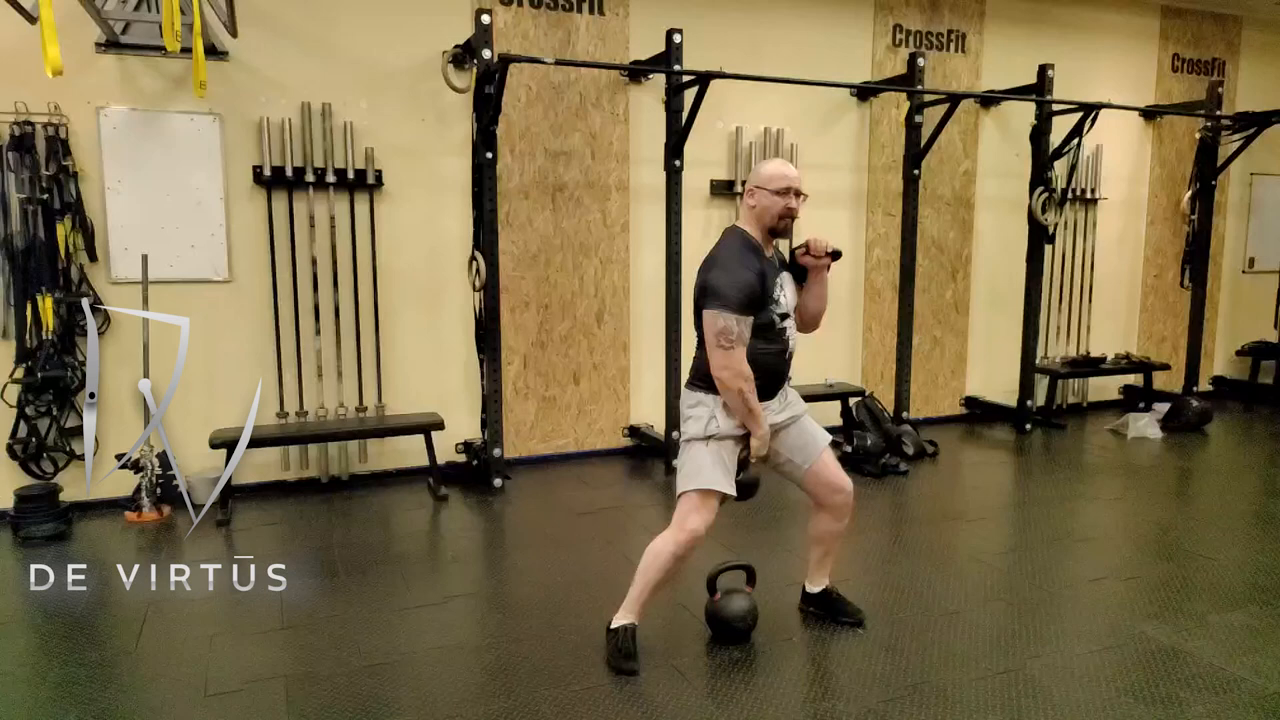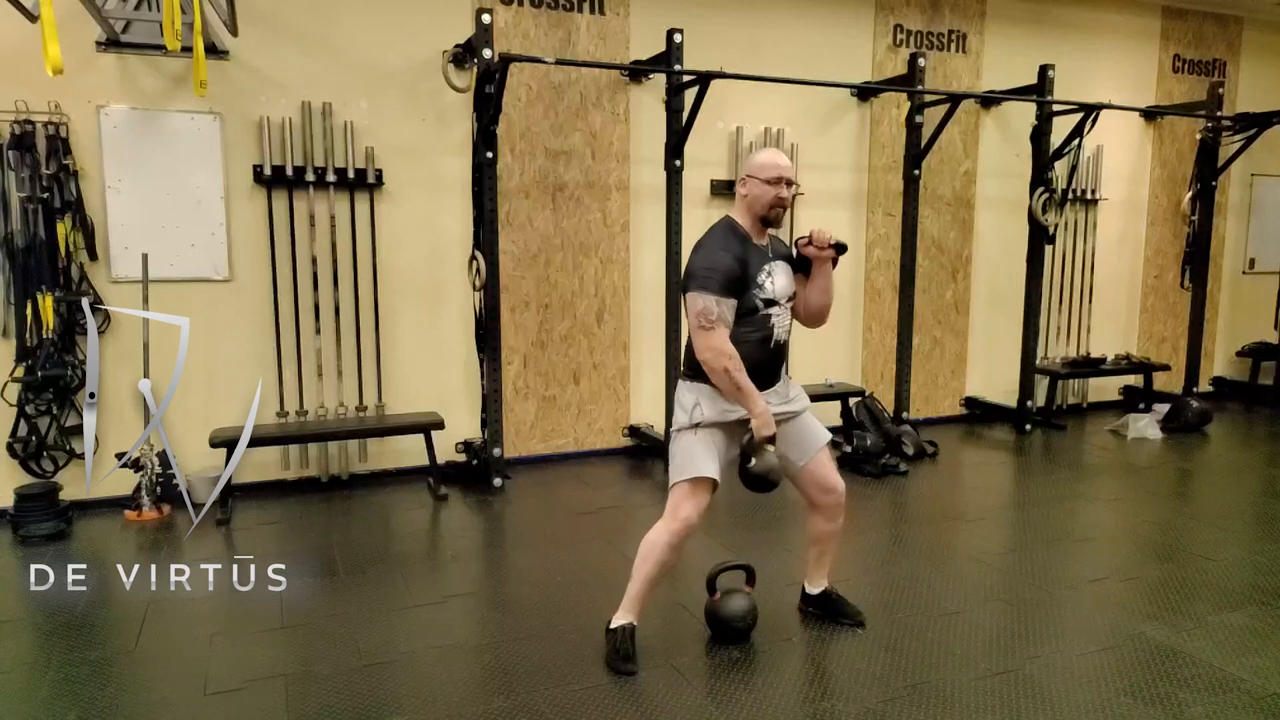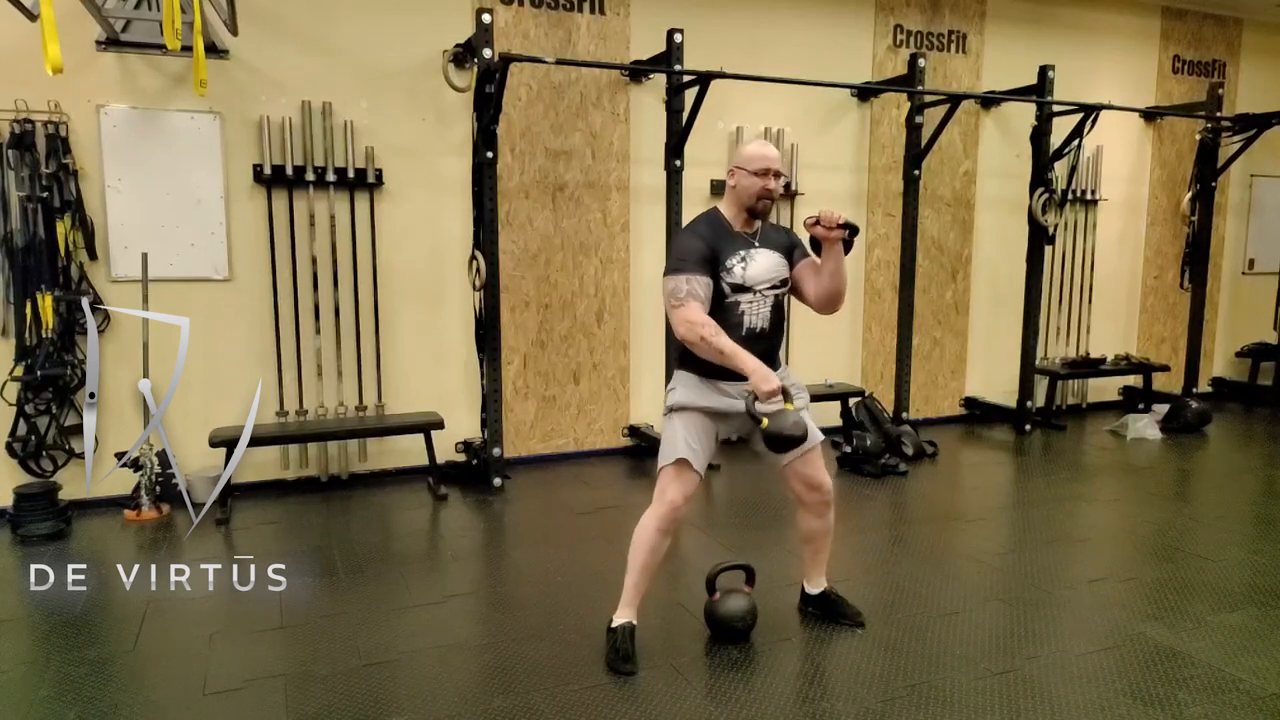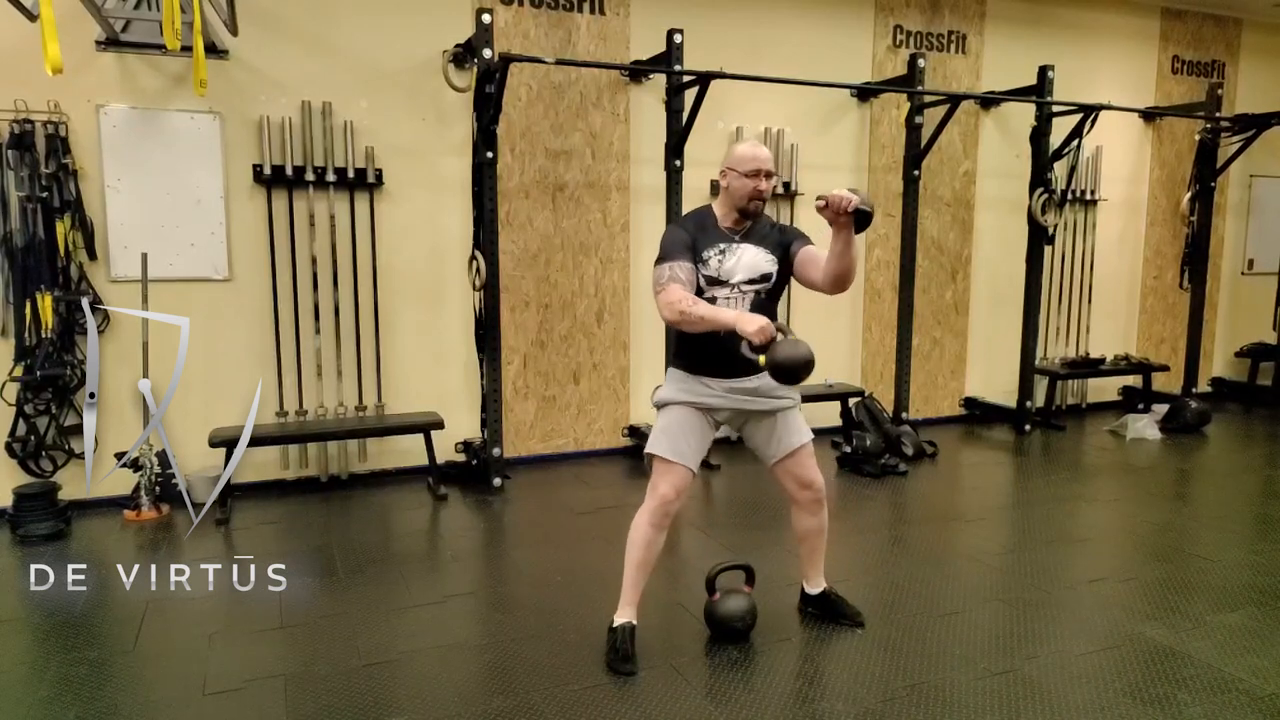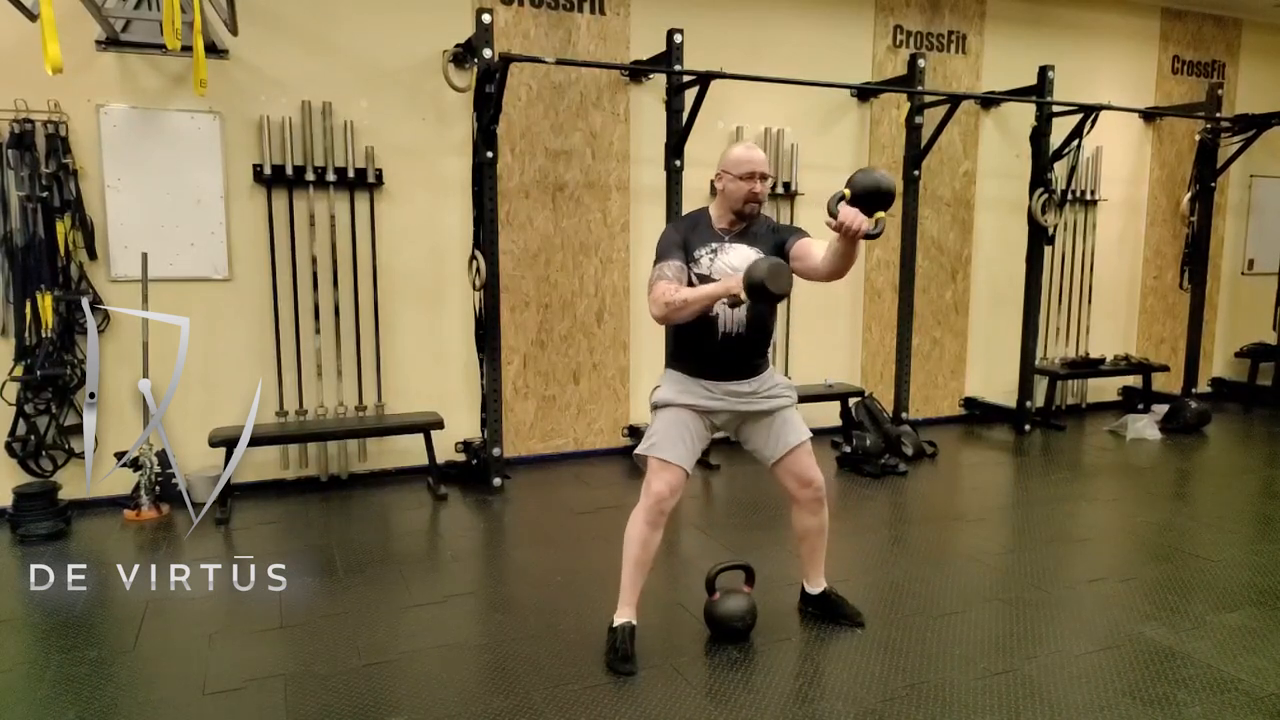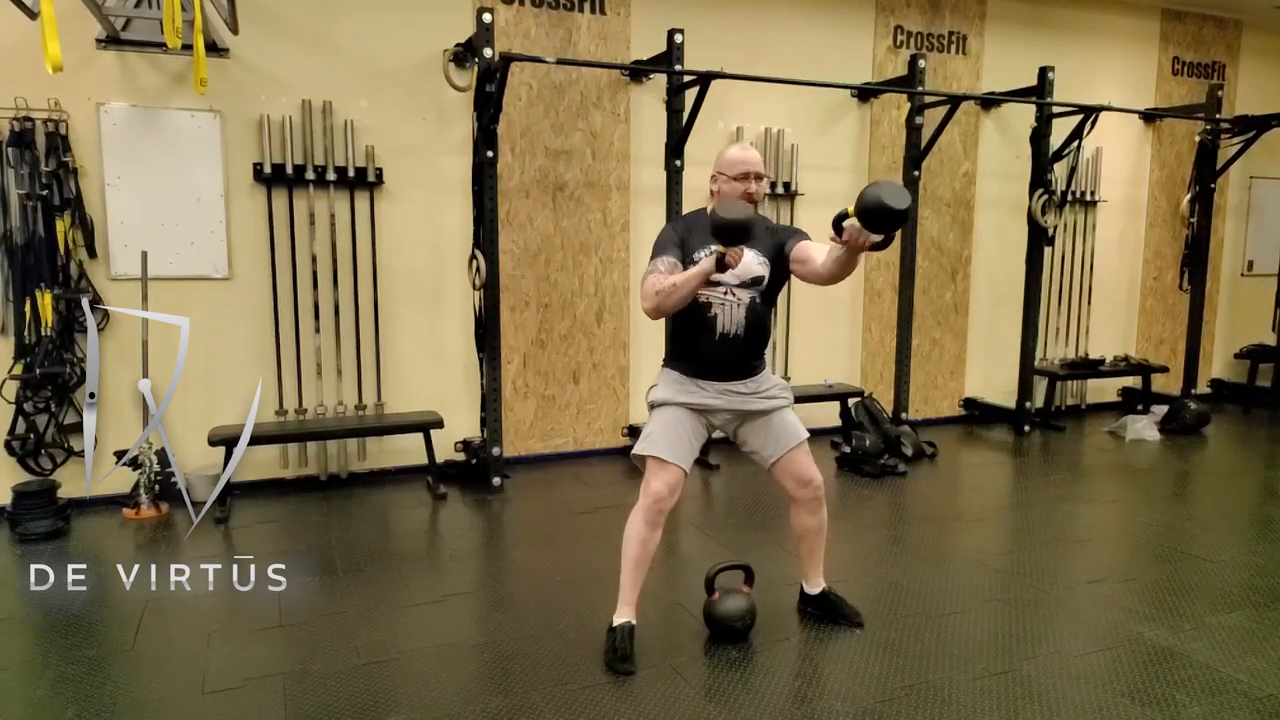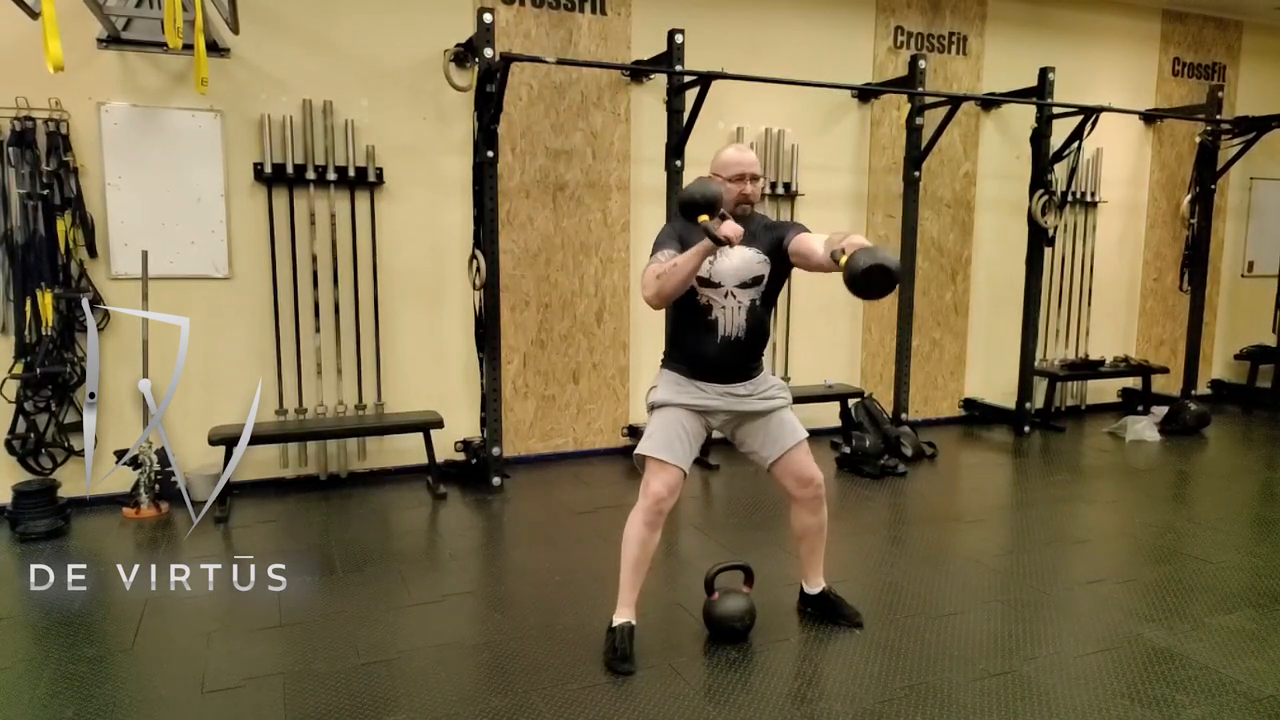
dt=0.7s
person 1, frame 1
left shoulder: (773, 254)
right shoulder: (734, 267)
left elbow: (805, 322)
right elbow: (726, 366)
left wrist: (818, 271)
right wrist: (755, 428)
left hip: (776, 400)
right hip: (719, 407)
left knee: (838, 493)
right knee: (690, 528)
left ankle: (816, 591)
right ankle: (623, 622)
person 1, frame 2
left shoulder: (780, 250)
right shoulder: (718, 254)
left elbow: (813, 316)
right elbow: (711, 348)
left wrist: (822, 263)
right wrist: (753, 409)
left hip: (777, 391)
right hip: (713, 399)
left knee: (831, 493)
right knee: (682, 517)
left ankle: (816, 591)
right ankle: (623, 622)
person 1, frame 3
left shoulder: (782, 241)
right shoulder: (697, 239)
left elbow: (827, 302)
right elbow: (688, 324)
left wrist: (833, 246)
right wrist: (750, 367)
left hip: (771, 382)
right hip: (702, 388)
left knee: (818, 491)
right knee: (670, 502)
left ankle: (815, 592)
right ankle: (623, 621)
person 1, frame 4
left shoulder: (781, 238)
right shoulder: (686, 233)
left elbow: (834, 280)
right elbow: (672, 307)
left wrist: (843, 229)
right wrist: (736, 317)
left hip: (762, 383)
right hip: (694, 385)
left knee: (810, 489)
right knee: (663, 498)
left ankle: (815, 591)
right ankle: (624, 621)
person 1, frame 5
left shoulder: (777, 236)
right shoulder: (683, 234)
left elbow: (827, 265)
right elbow: (662, 307)
left wrist: (849, 236)
right wrist: (725, 286)
left hip: (758, 385)
right hip: (689, 386)
left knee: (810, 487)
right knee: (657, 497)
left ankle: (815, 591)
right ankle: (623, 621)
person 1, frame 6
left shoulder: (776, 237)
right shoulder: (681, 233)
left elbow: (823, 268)
right elbow: (653, 302)
left wrist: (851, 247)
right wrist: (712, 264)
left hip: (754, 385)
right hip: (686, 385)
left knee: (809, 486)
right knee: (656, 496)
left ankle: (814, 591)
right ankle: (623, 622)
person 1, frame 7
left shoulder: (775, 234)
right shoulder: (681, 232)
left elbow: (819, 250)
right elbow: (654, 294)
left wrist: (846, 245)
right wrist: (709, 244)
left hip: (752, 386)
right hip: (685, 385)
left knee: (809, 485)
right knee: (655, 496)
left ankle: (813, 591)
right ankle: (622, 621)
